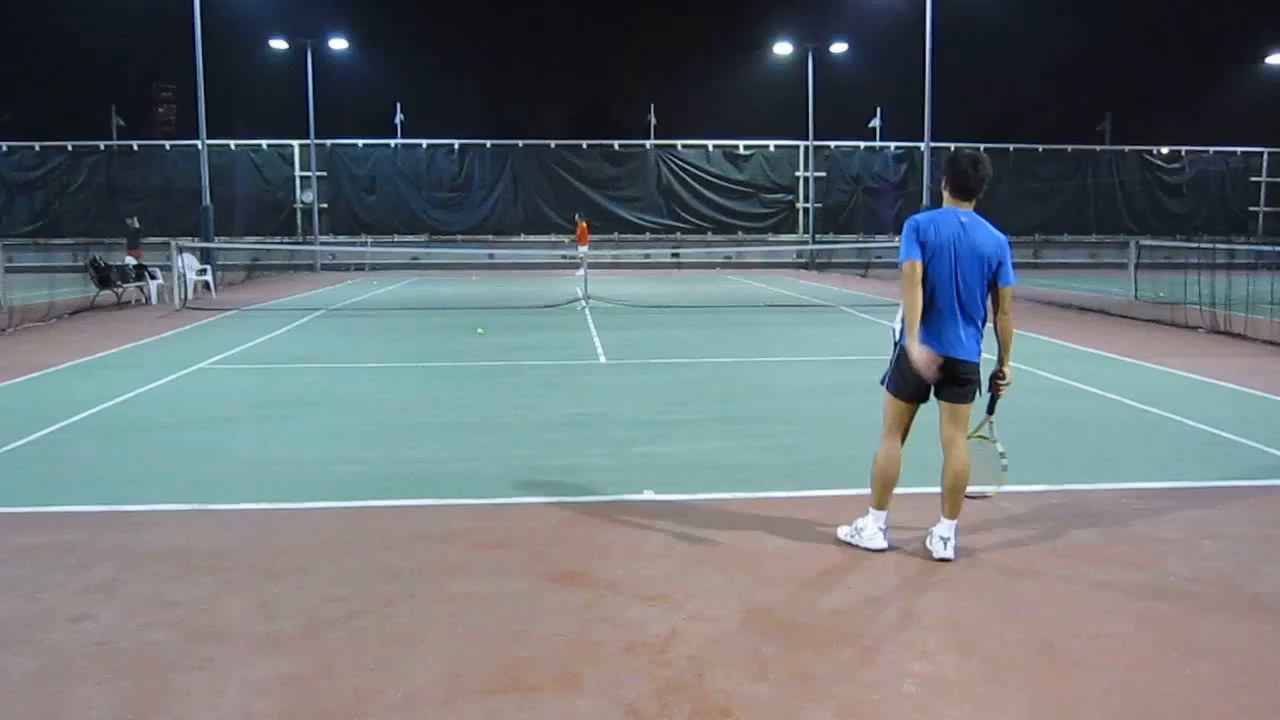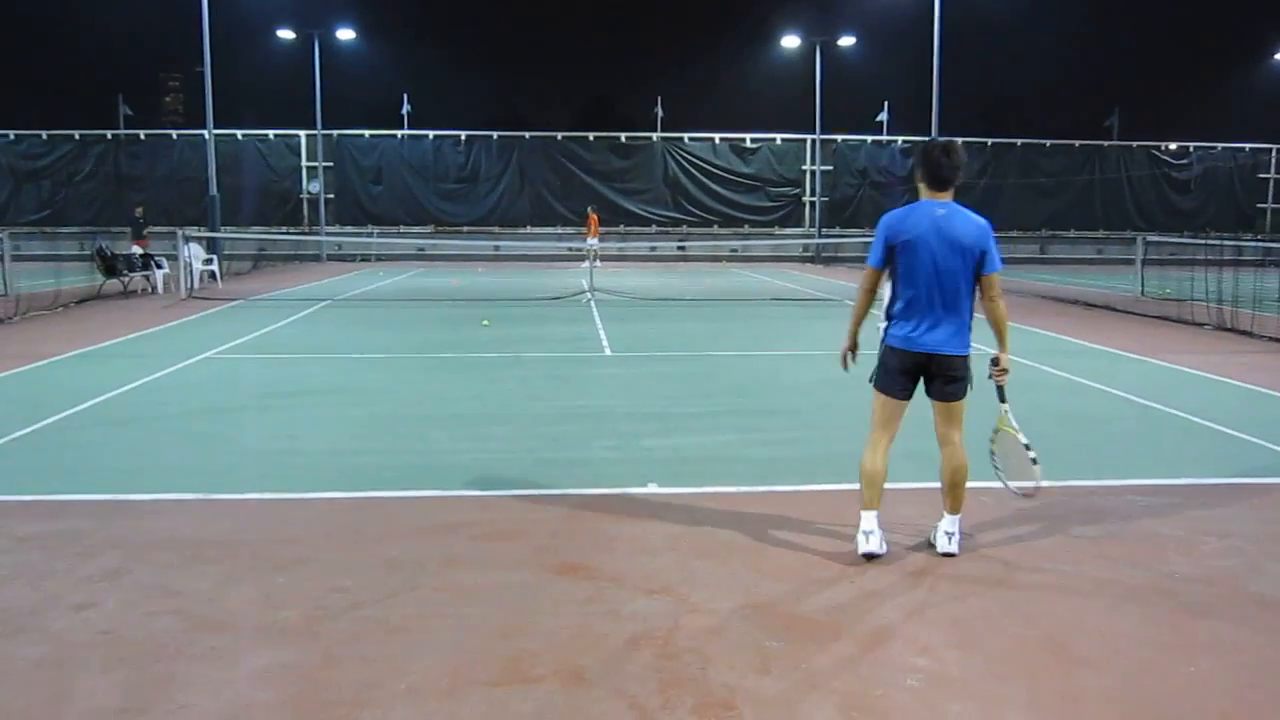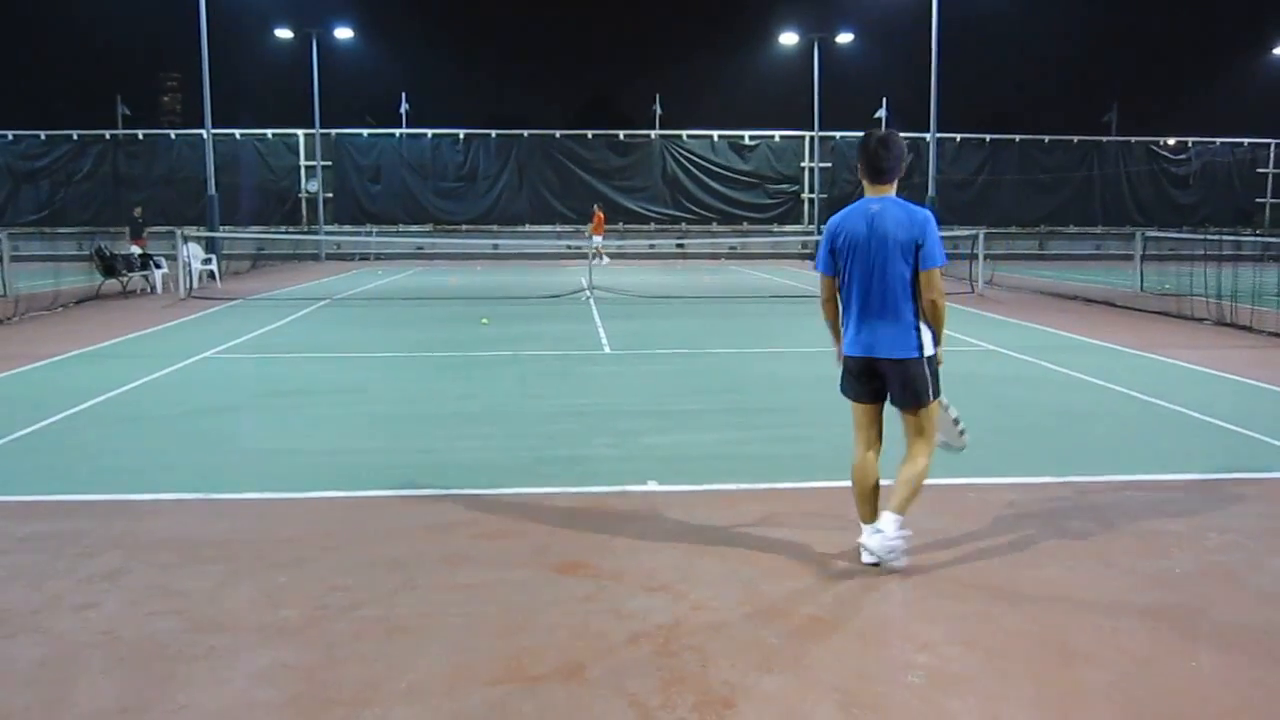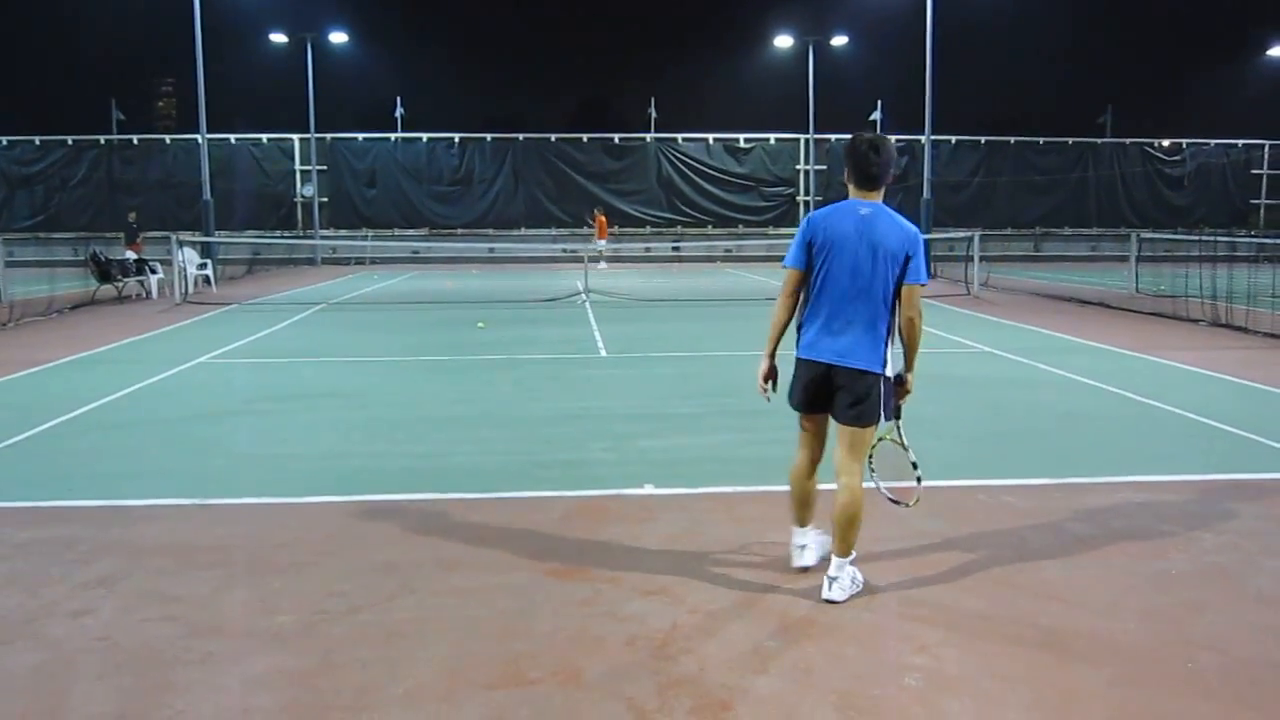
dt=0.5s
person 1, frame 1
left shoulder: (919, 225)
right shoulder: (996, 240)
left elbow: (912, 282)
right elbow: (1003, 310)
left wrist: (914, 341)
right wrist: (1004, 362)
left hip: (919, 350)
right hip: (964, 355)
left knee: (892, 437)
right knee: (956, 444)
left ankle: (874, 526)
right ankle: (945, 535)
person 1, frame 2
left shoulder: (894, 223)
right shoulder: (978, 228)
left elbow: (868, 287)
right elbow: (992, 297)
left wrist: (851, 335)
right wrist: (1003, 349)
left hip: (900, 346)
right hip: (952, 350)
left knee: (879, 439)
right knee: (951, 441)
left ankle: (869, 528)
right ankle: (950, 530)
person 1, frame 3
left shoulder: (838, 225)
right shoulder: (919, 221)
left elbow: (829, 298)
right elbow: (932, 297)
left wrist: (840, 341)
right wrist: (937, 342)
left hip: (859, 352)
right hip: (908, 351)
left knee: (866, 447)
right knee: (921, 445)
left ankle: (873, 530)
right ankle: (888, 526)
person 1, frame 4
left shoulder: (816, 222)
right shoulder: (907, 235)
left elbow: (789, 295)
right elbow: (910, 315)
left wrist: (768, 353)
right wrist: (909, 370)
left hip: (812, 358)
right hip: (866, 366)
left knee: (807, 450)
right knee: (849, 471)
left ankle: (804, 540)
right ankle: (839, 573)
